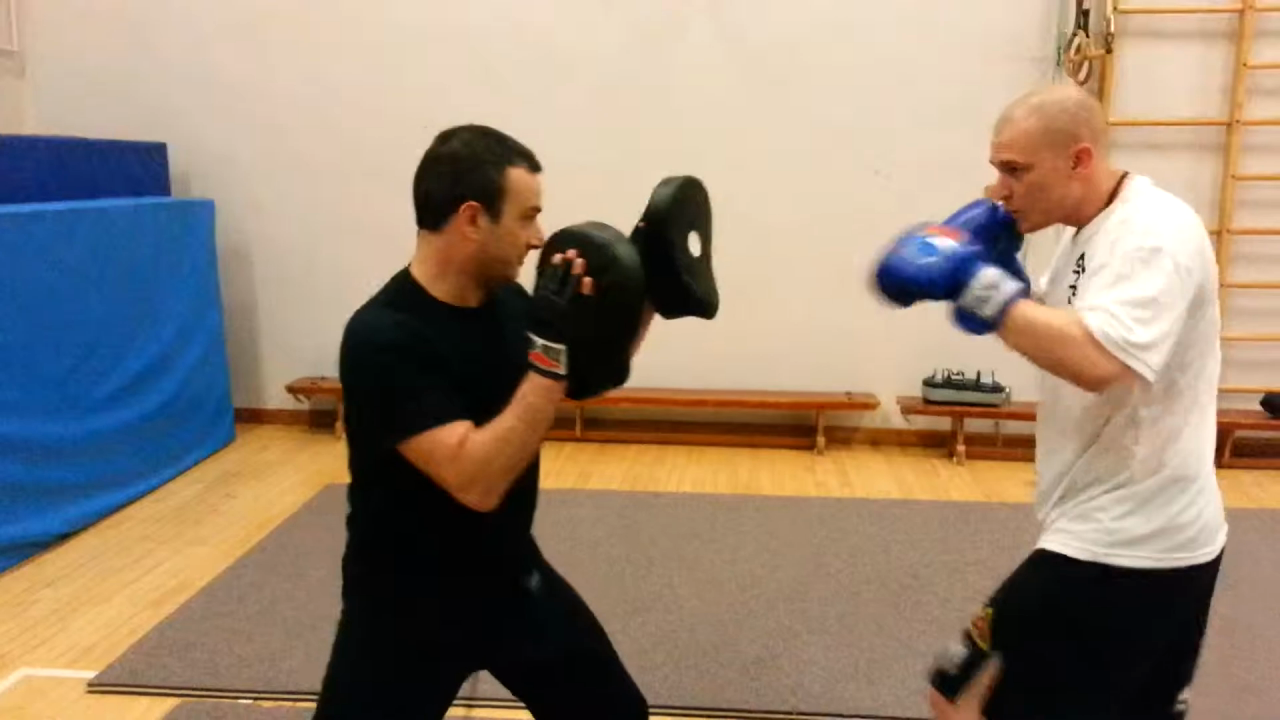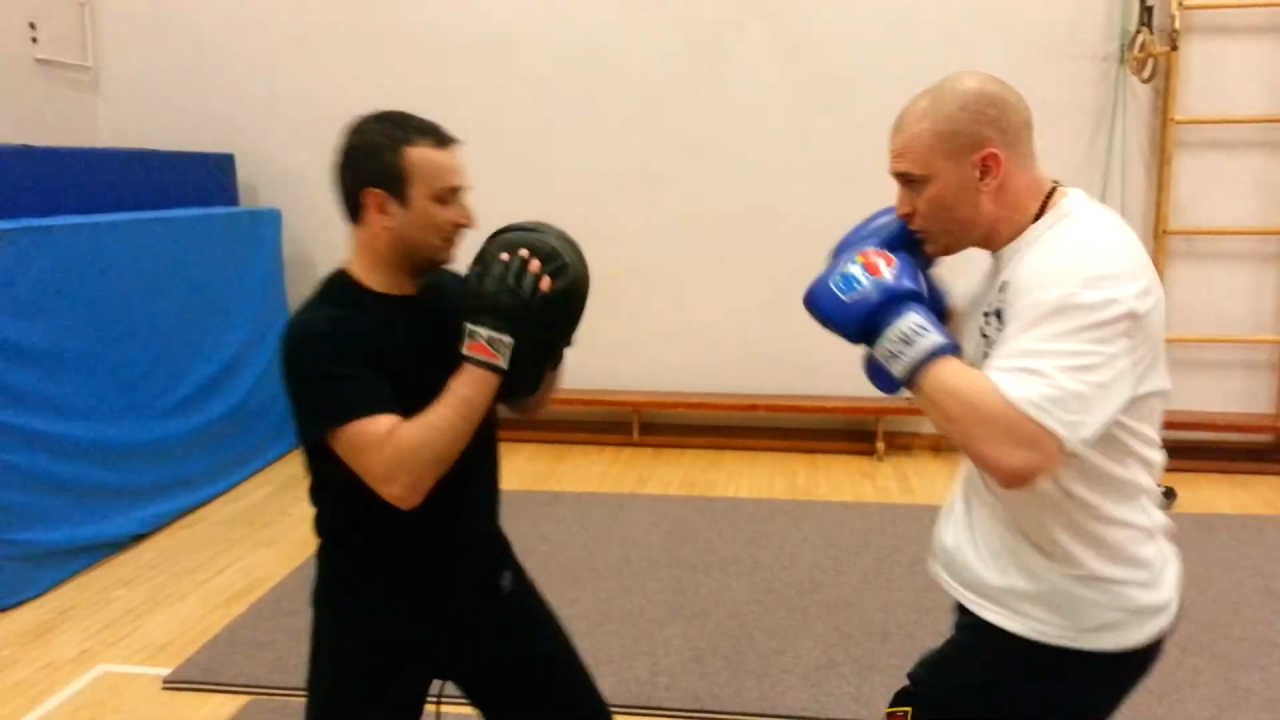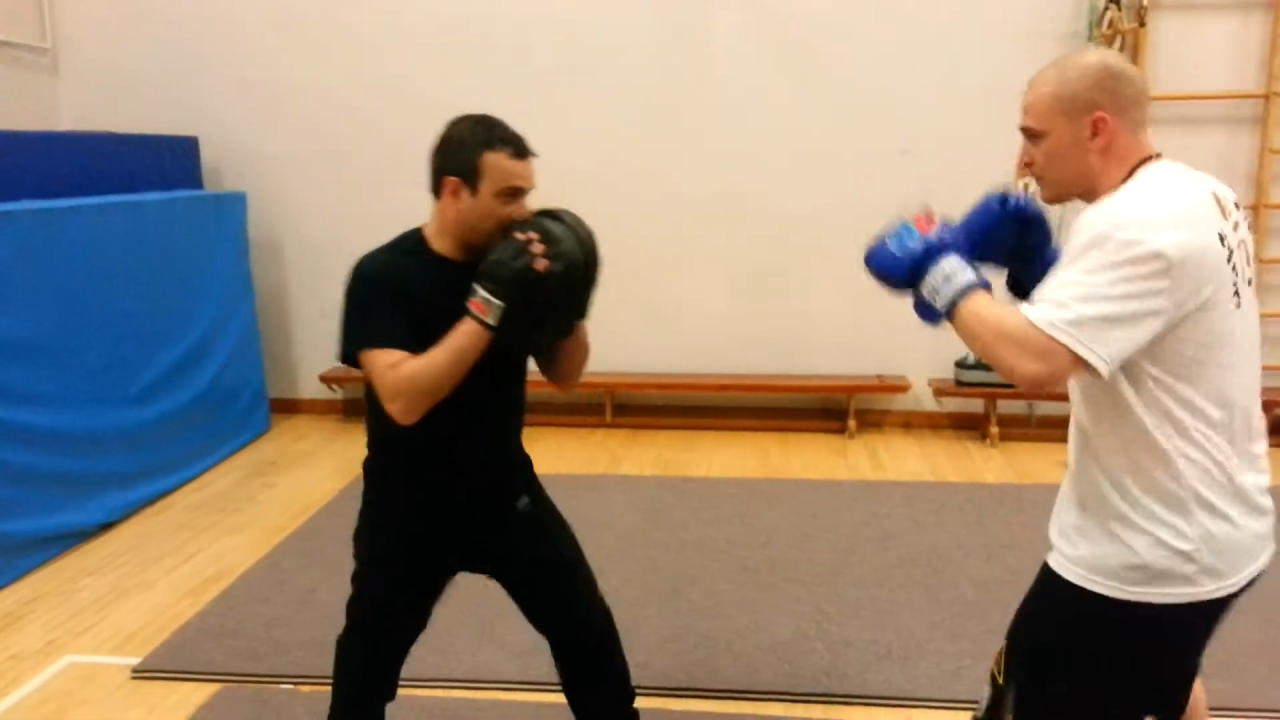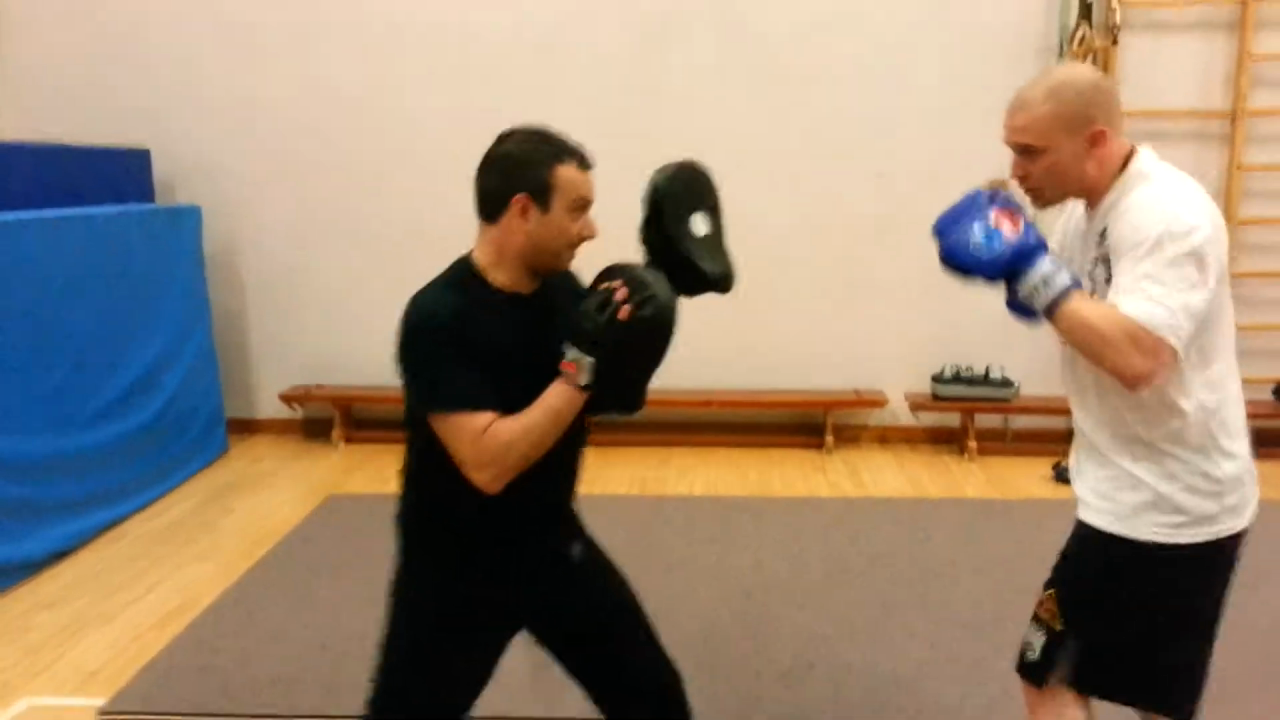
dt=1s
person 1, frame 1
left shoulder: (1154, 234)
right shoulder: (1093, 234)
left elbow: (1095, 362)
right elbow: (1059, 341)
left wrist: (978, 283)
right wrist: (1000, 274)
left hip: (1121, 547)
person 1, frame 2
left shoulder: (1085, 273)
right shoulder: (1032, 250)
left elbow: (1012, 450)
left wrist: (901, 329)
right wrist: (920, 307)
left hip: (1071, 616)
right hip: (1024, 589)
person 1, frame 3
left shoulder: (1135, 225)
right shoulder: (1201, 197)
left elbow: (1034, 361)
left wrist: (943, 270)
right wrist: (1035, 263)
left hip: (1142, 552)
person 1, frame 4
left shoulder: (1170, 218)
right shoulder: (1097, 201)
left elbow: (1133, 357)
right elbow: (1081, 310)
left wrist: (1029, 271)
right wrist: (1005, 250)
left hip: (1161, 507)
right hip: (1166, 494)
right knee: (1156, 661)
person 2, frame 1
left shoulder: (503, 300)
right shoulder: (384, 339)
right elbow: (476, 481)
right wrist: (549, 352)
left hip: (512, 575)
right hip: (409, 601)
person 2, frame 2
left shoulder: (451, 293)
right shoulder: (323, 334)
left elbow: (524, 400)
right elbow: (401, 477)
right wrist: (489, 345)
left hip: (483, 577)
right hip: (376, 607)
person 2, frame 3
left shoulder: (511, 261)
right shoulder: (383, 276)
left elbow: (564, 373)
right elbow: (403, 400)
right wrist: (485, 306)
left hip: (507, 492)
right hip: (410, 505)
left knee: (587, 634)
right knee: (370, 653)
person 2, frame 4
left shoulder: (559, 290)
right shoulder: (440, 318)
right elbow: (488, 463)
right wrist: (578, 370)
left hip: (553, 546)
right hip: (456, 568)
